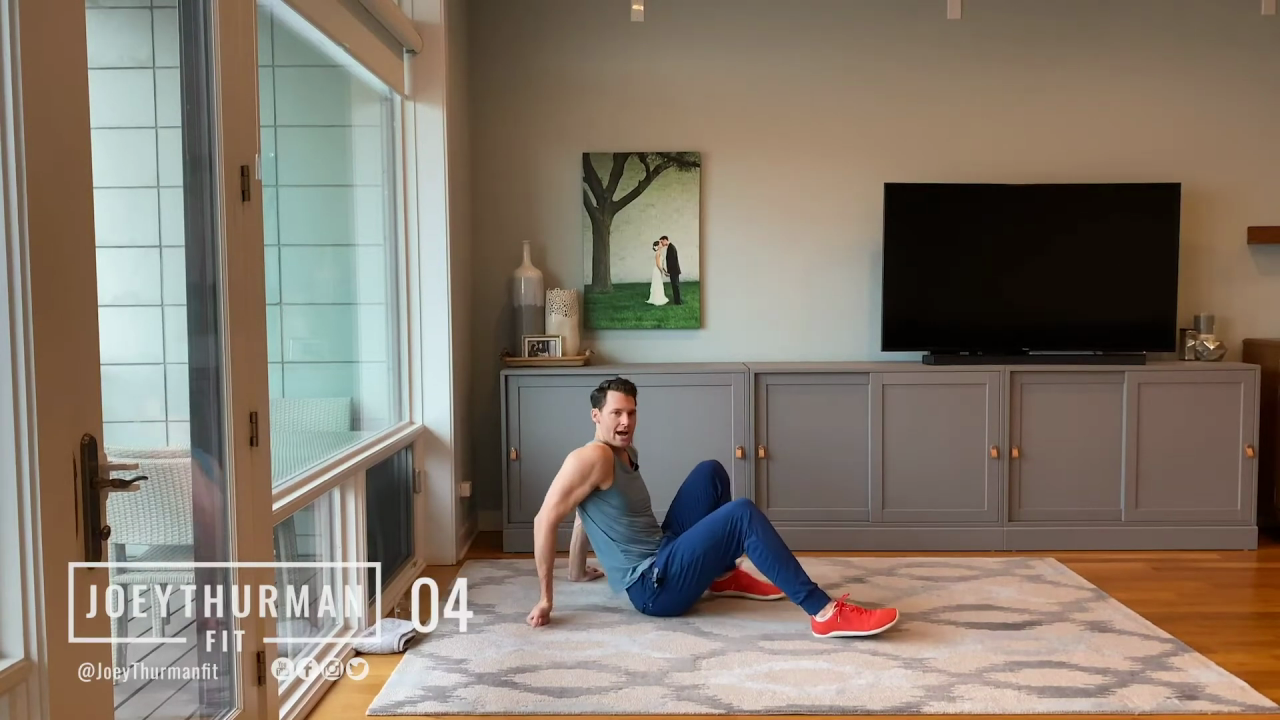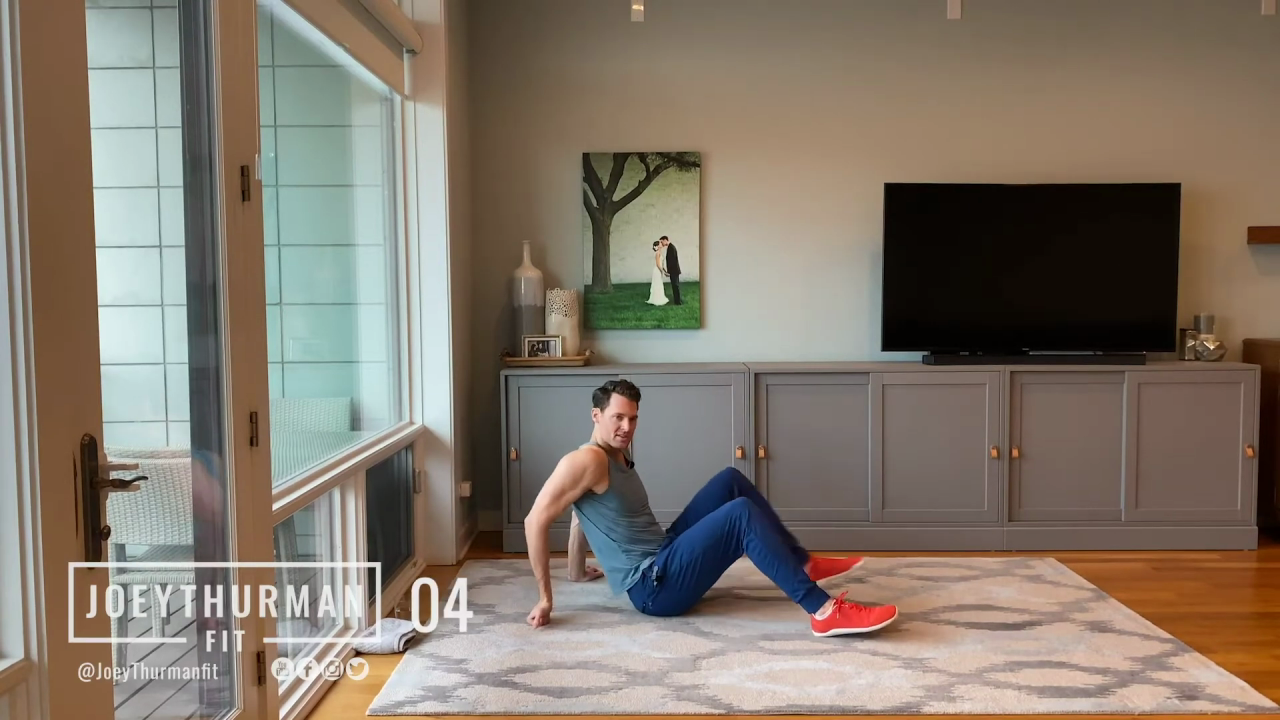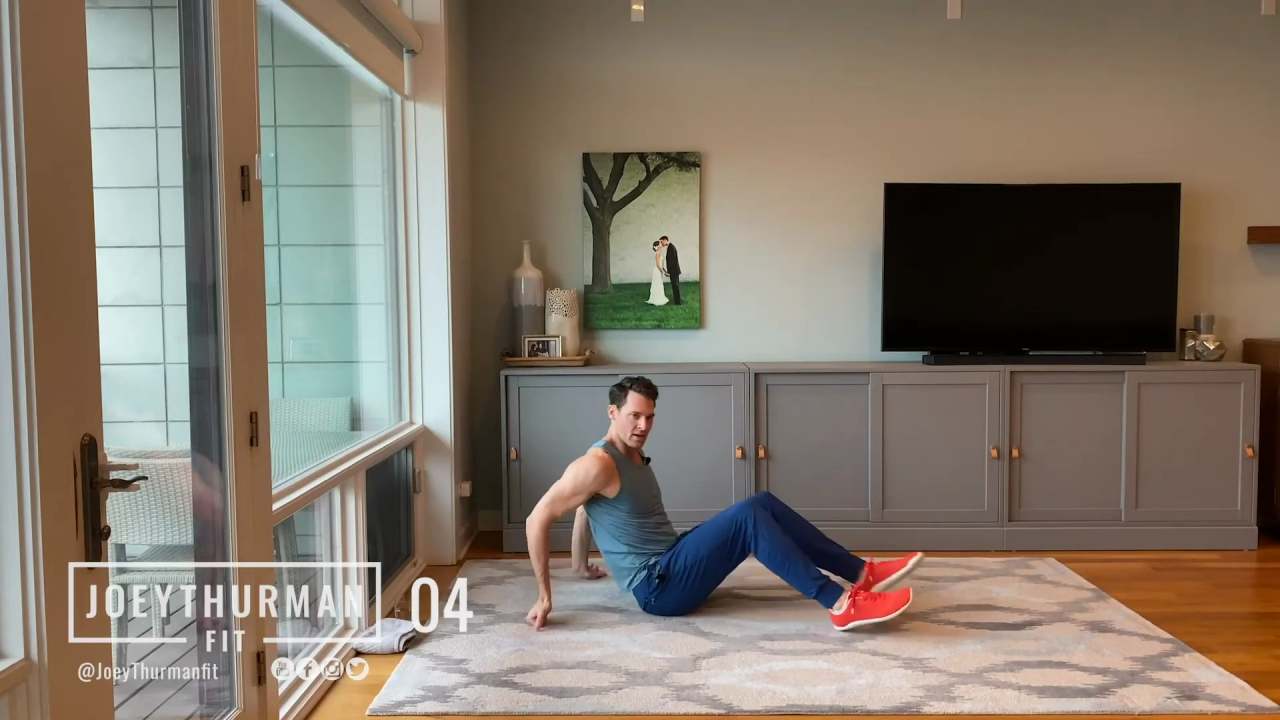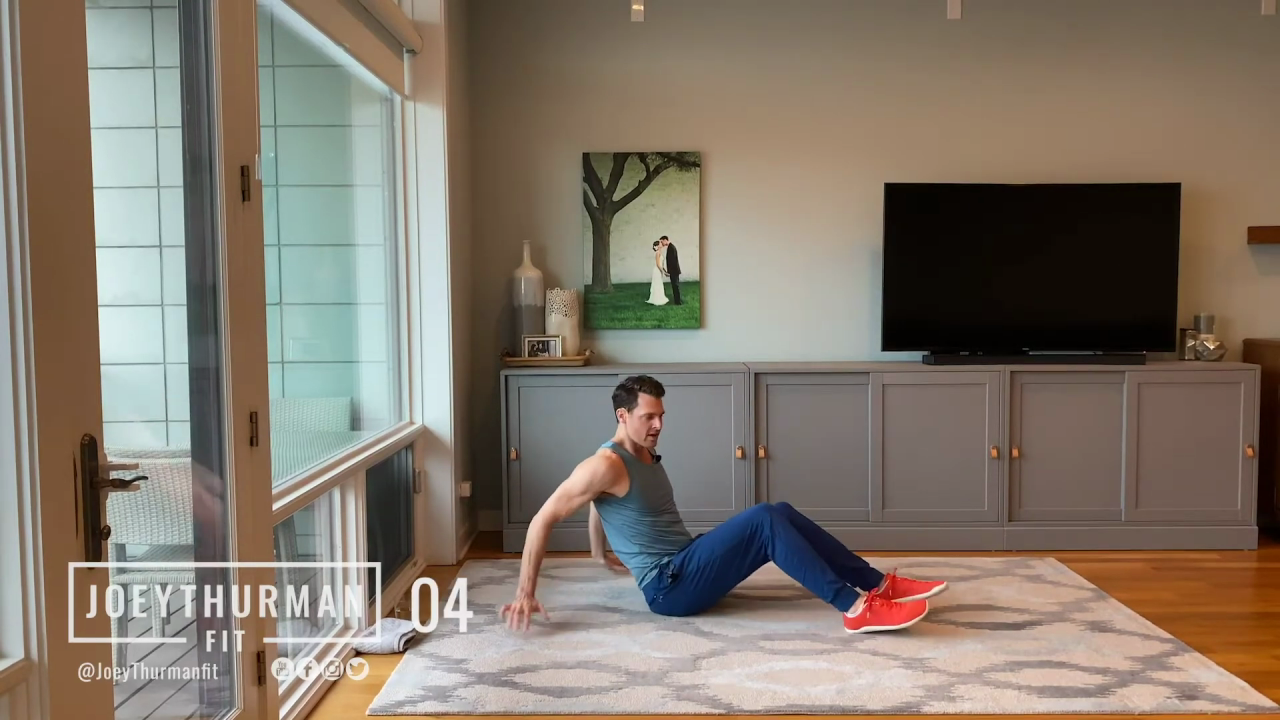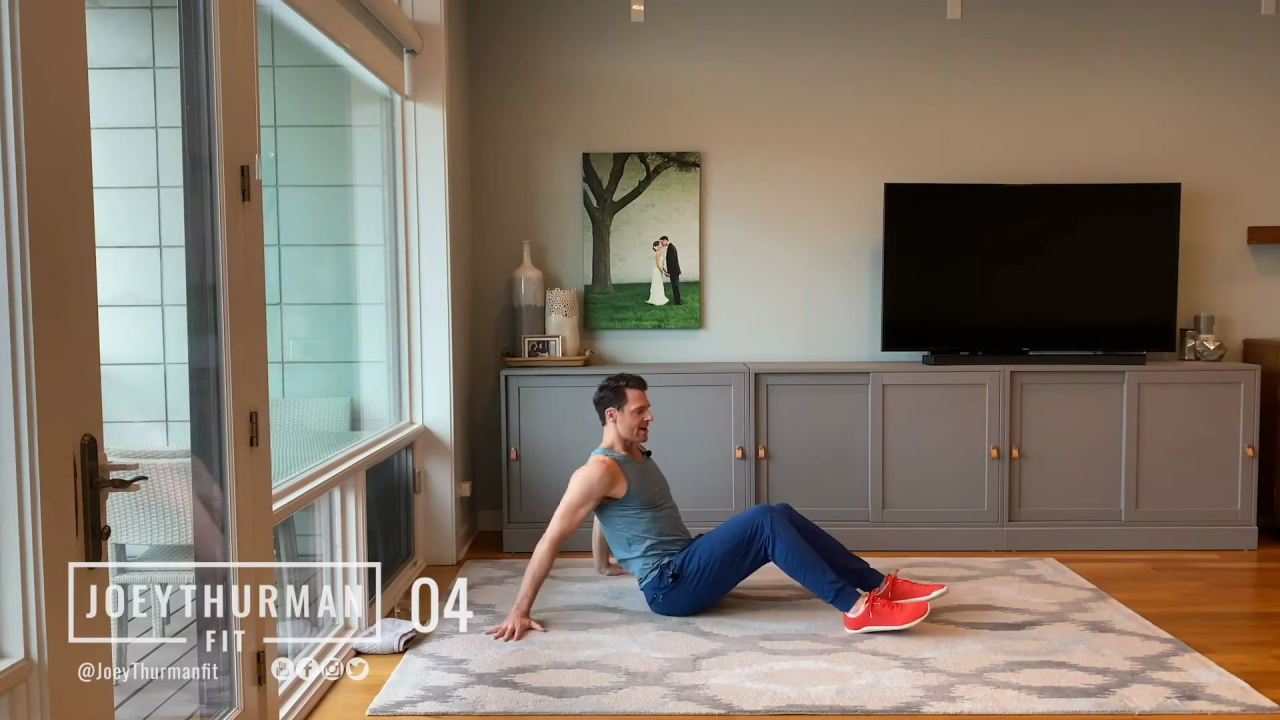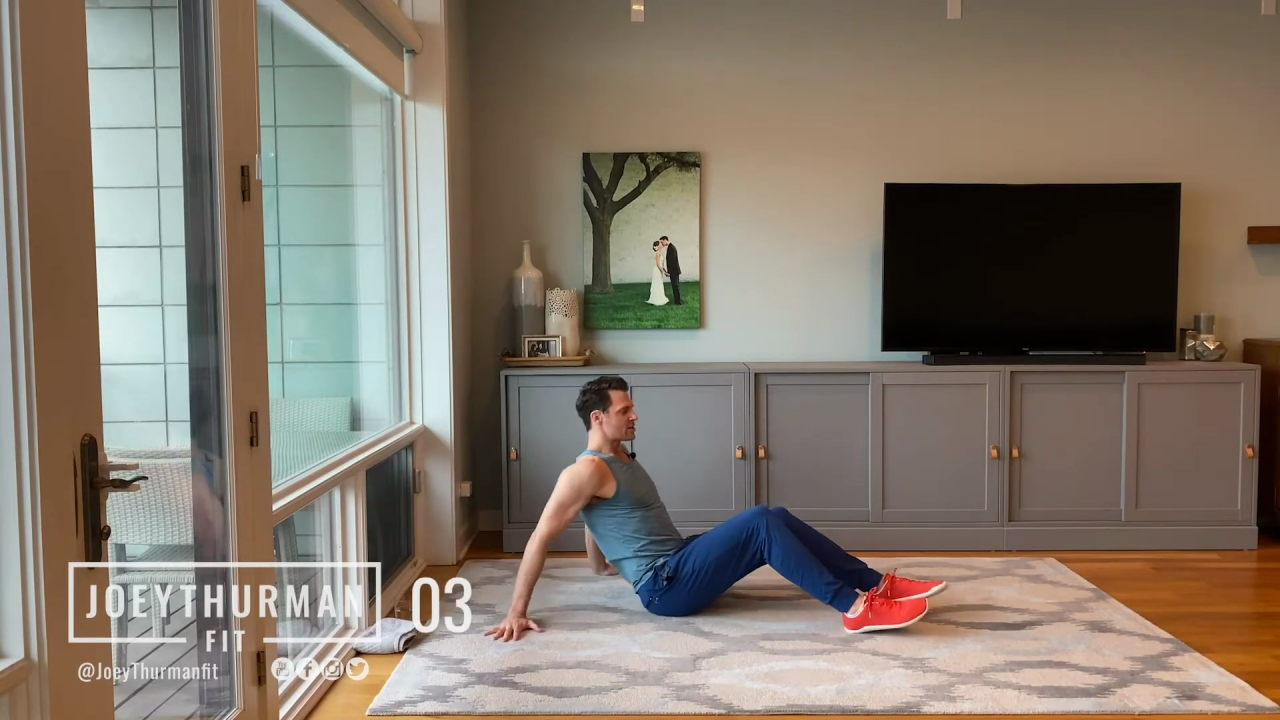
dt=0.2s
person 1, frame 1
left shoulder: (625, 453)
right shoulder: (591, 457)
left elbow: (586, 515)
right elbow: (545, 520)
left wrist: (577, 570)
right wrist: (546, 599)
left hip: (664, 553)
right hip: (653, 588)
left knee: (710, 472)
right knee: (743, 514)
left ankle: (723, 575)
right ankle: (824, 613)
person 1, frame 2
left shoulder: (619, 452)
right shoulder: (586, 461)
left elbow: (583, 515)
right elbow: (536, 521)
left wrist: (578, 570)
right wrist: (545, 598)
left hip: (665, 556)
right hip: (654, 588)
left knee: (730, 480)
right knee: (742, 513)
left ankle: (802, 565)
right ankle: (824, 611)
person 1, frame 3
left shoulder: (633, 453)
right shoulder: (597, 464)
left elbow: (585, 510)
right elbow: (537, 520)
left wrist: (582, 565)
right wrist: (544, 596)
left hip: (675, 559)
right hip: (658, 588)
left knee: (764, 503)
right knee: (748, 515)
left ankle: (863, 575)
right ankle: (841, 605)
person 1, frame 4
left shoulder: (645, 454)
right shoulder: (606, 465)
right elbow: (543, 519)
left wrist: (603, 555)
right wrist: (525, 592)
left hip: (686, 560)
right hip: (669, 587)
left knee: (782, 513)
right knee: (764, 519)
left ankle: (881, 585)
right ankle: (856, 608)
person 1, frame 5
left shoulder: (636, 454)
right shoulder: (600, 471)
right elbow: (552, 538)
left wrist: (604, 564)
right wrist: (519, 612)
left hip: (686, 562)
right hip: (670, 587)
left knee: (782, 514)
right knee: (764, 519)
left ankle: (880, 585)
right ankle: (857, 609)
person 1, frame 6
left shoulder: (620, 457)
right shoulder: (586, 471)
right elbow: (541, 537)
left wrist: (600, 565)
right wrist: (516, 612)
left hip: (680, 561)
right hip: (665, 588)
left knee: (778, 518)
right knee: (760, 522)
left ankle: (878, 584)
right ankle: (855, 608)
